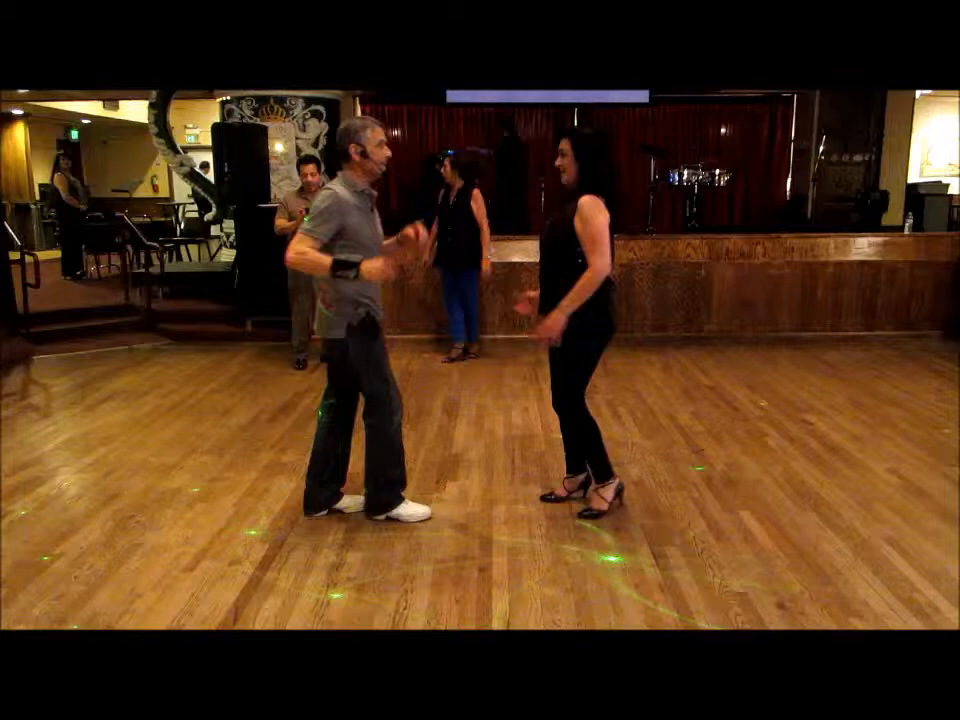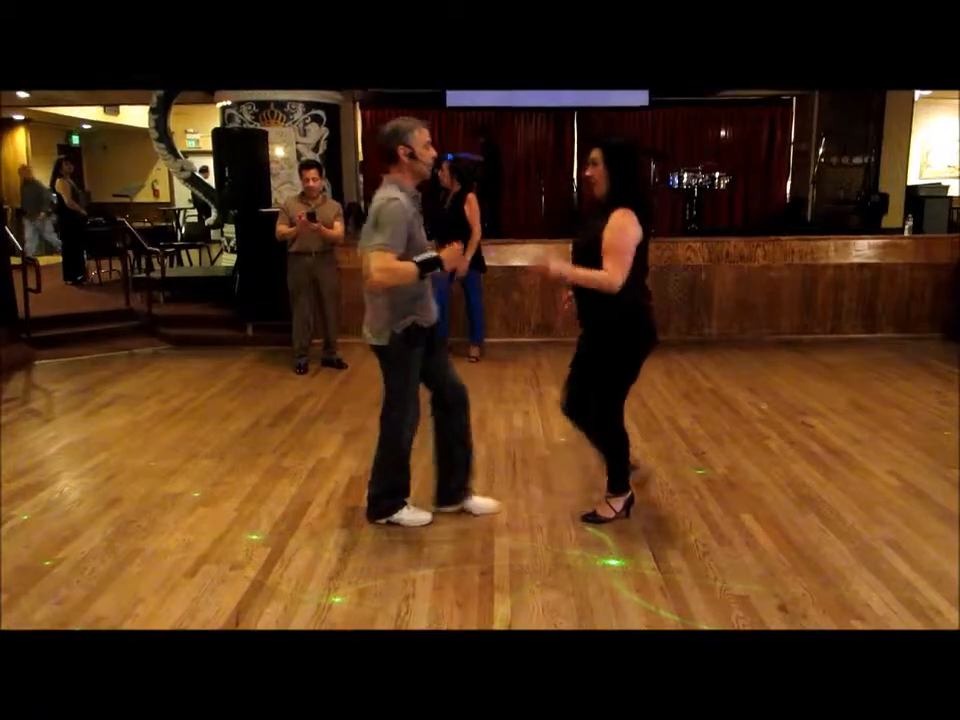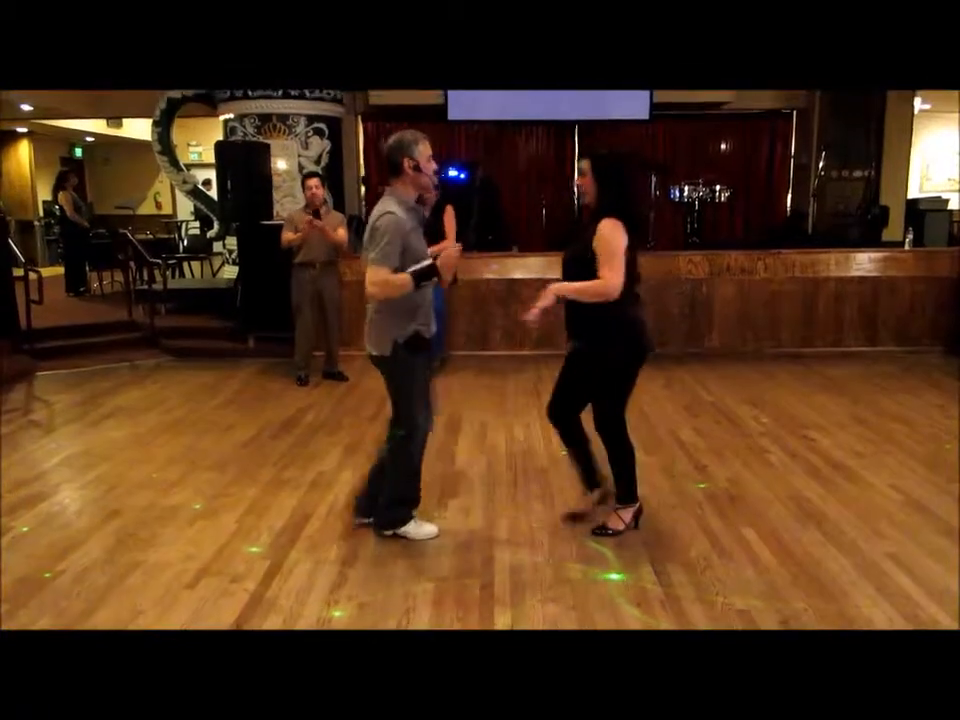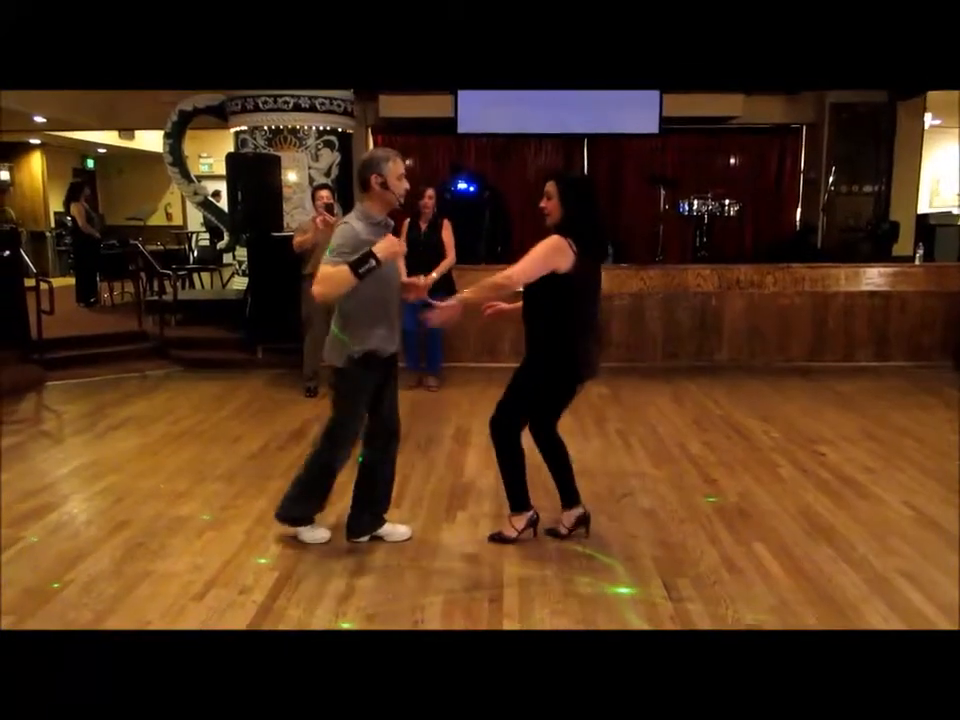
dt=0.7s
person 1, frame 1
left shoulder: (362, 198)
right shoulder: (334, 198)
right elbow: (295, 254)
left wrist: (403, 242)
right wrist: (357, 269)
left hip: (351, 320)
right hip: (349, 322)
left knee: (338, 406)
right knee: (385, 405)
left ankle: (322, 495)
right ankle: (385, 499)
person 1, frame 2
left shoulder: (403, 198)
right shoulder: (394, 204)
right elbow: (380, 272)
left wrist: (435, 261)
right wrist: (436, 262)
left hip: (418, 323)
right hip: (397, 328)
left knee: (452, 397)
right knee: (402, 415)
left ankle: (454, 493)
right ankle: (386, 504)
person 1, frame 3
left shoulder: (406, 211)
right shoulder: (392, 218)
right elbow: (376, 286)
left wrist: (434, 269)
right wrist: (434, 270)
left hip: (409, 335)
right hip: (398, 338)
left knee: (411, 422)
right knee: (412, 425)
left ankle: (374, 503)
right ankle: (393, 516)
person 1, frame 4
left shoulder: (383, 226)
right shoulder: (352, 231)
right elbow: (321, 289)
left wrist: (405, 286)
right wrist: (371, 257)
left hip: (382, 348)
right hip: (356, 351)
left knee: (385, 434)
right knee: (342, 435)
left ankle: (366, 522)
right ankle: (296, 511)
person 2, frame 1
left shoulder: (589, 204)
right shoulder: (575, 204)
left elbow: (599, 268)
left wrist: (560, 313)
right wrist: (542, 296)
left hip: (583, 322)
right hip: (569, 319)
left knee: (569, 400)
right knee: (564, 400)
left ankle: (607, 481)
right ankle: (577, 476)
person 2, frame 2
left shoulder: (623, 218)
right shoulder: (604, 214)
left elbow: (613, 280)
left wrist: (565, 270)
right wrist: (576, 288)
left hip: (625, 333)
right hip: (601, 329)
left knee: (604, 410)
right knee: (577, 403)
left ankle: (619, 494)
right ankle: (623, 468)
person 2, frame 3
left shoulder: (611, 227)
right shoulder: (598, 225)
left elbow: (611, 287)
left wrist: (558, 288)
right wrist: (556, 295)
left hip: (617, 343)
right hip: (592, 340)
left knee: (608, 422)
right knee: (560, 410)
left ankle: (628, 505)
right ankle: (595, 487)
person 2, frame 4
left shoulder: (558, 245)
right shoulder: (582, 249)
left elbow: (506, 280)
left wrist: (456, 303)
right wrist: (513, 308)
left hip: (555, 356)
right hip: (571, 355)
left knee: (504, 426)
right knee: (542, 427)
left ankle: (522, 513)
right ankle: (573, 509)
person 3, frame 1
right shoulder: (289, 199)
right elbow: (278, 227)
right wrist: (297, 223)
left knee: (328, 303)
right knee: (300, 305)
right ankle: (300, 352)
person 3, frame 2
left shoulder: (334, 206)
right shoulder: (289, 205)
left elbow: (339, 236)
right elbow: (279, 233)
left wrist: (320, 229)
right wrist: (297, 229)
left hip: (326, 260)
right hip: (299, 261)
left knee: (330, 308)
right knee: (301, 310)
left ankle: (330, 354)
right ankle: (301, 357)
person 3, frame 3
left shoulder: (337, 217)
right shoulder: (294, 216)
left elbow: (343, 243)
right elbow: (285, 242)
left wrist: (325, 230)
right wrist: (304, 233)
left hip: (329, 271)
right hip: (303, 272)
left knee: (332, 320)
right knee: (304, 321)
left ankle: (331, 367)
right ankle: (302, 369)
person 3, frame 4
right shoulder: (305, 227)
right elbow: (297, 247)
left wrist: (333, 229)
right wrist: (316, 230)
right hip: (313, 282)
right knee: (313, 332)
right ankle: (311, 381)
person 4, frame 1
left shoulder: (473, 194)
right shoulder: (444, 193)
left elbow: (484, 228)
right elbow: (437, 223)
left wrist: (485, 257)
right wrist: (429, 249)
left hip: (467, 256)
right hip: (447, 255)
left knee: (468, 299)
right knee: (451, 300)
left ankle: (472, 342)
right ankle: (458, 345)
person 4, frame 2
left shoulder: (469, 197)
right shoulder: (445, 197)
left elbow: (476, 232)
left wrist: (466, 260)
right wrist: (437, 251)
left hip: (467, 259)
left knee: (473, 301)
right knee: (438, 297)
left ankle: (476, 344)
right ankle: (440, 340)
person 4, frame 3
left shoulder: (446, 210)
left elbow: (450, 242)
left wrist: (425, 252)
left knee: (435, 311)
left ankle: (433, 356)
right ankle: (436, 355)
person 4, frame 4
left shoulder: (443, 223)
right shoulder: (408, 223)
left elbow: (451, 257)
right elbow: (401, 255)
left wrist: (431, 277)
left hip: (437, 286)
left knee: (434, 330)
right knee: (409, 328)
left ankle: (432, 373)
right ankle: (416, 371)
